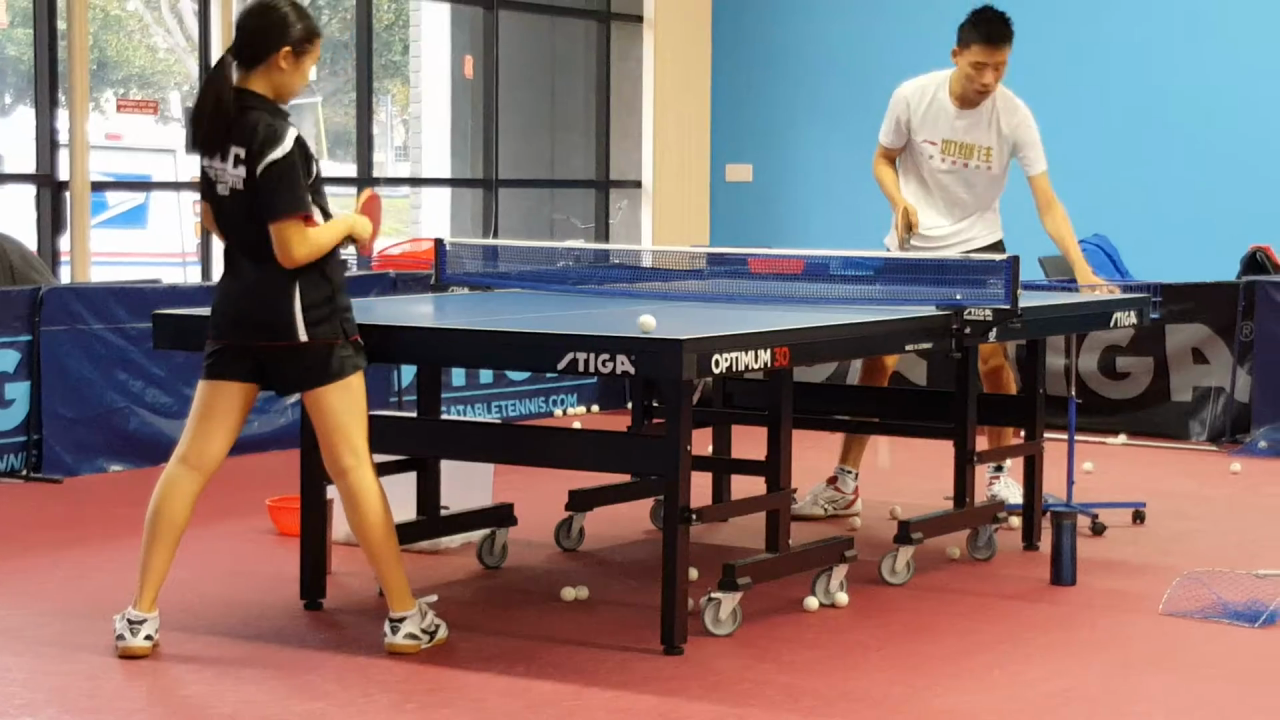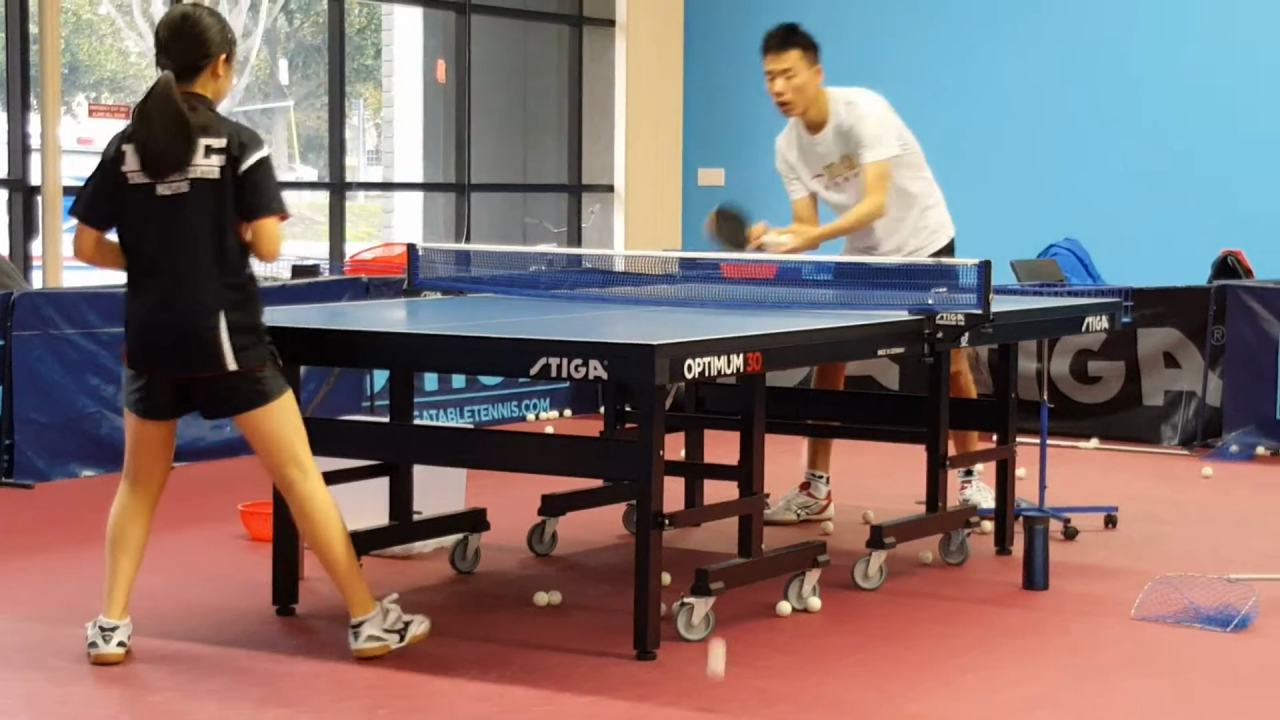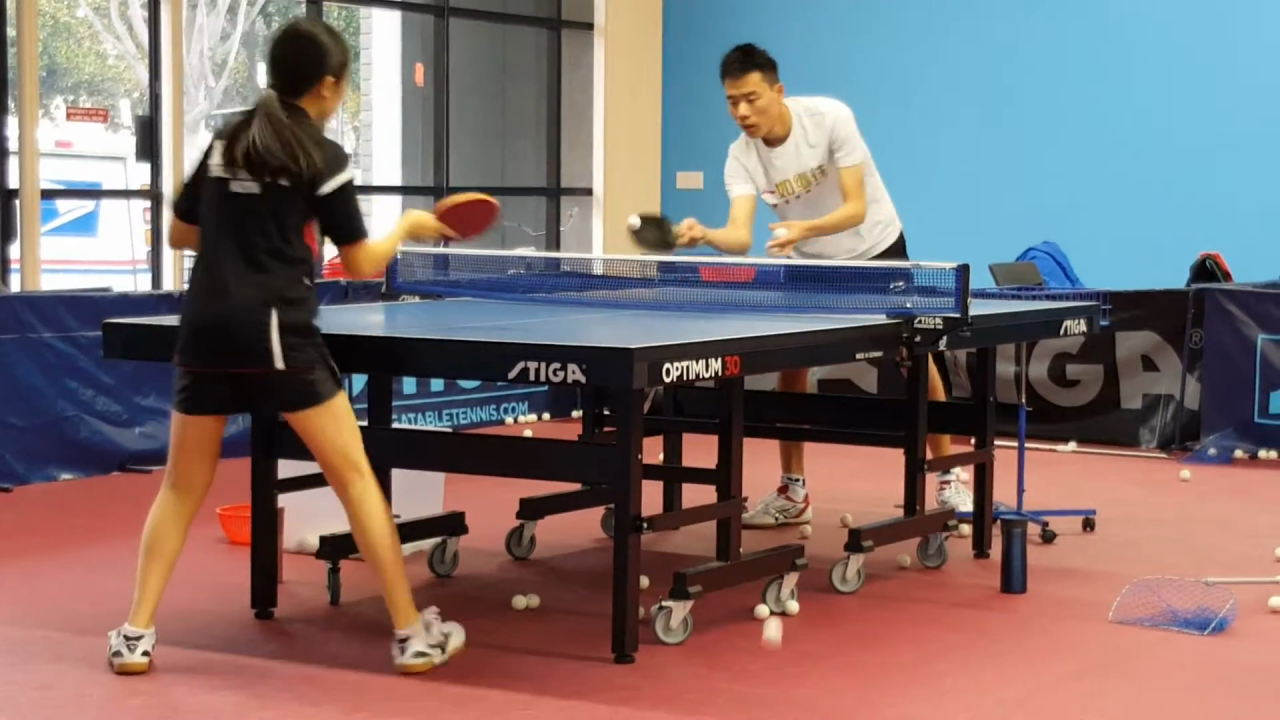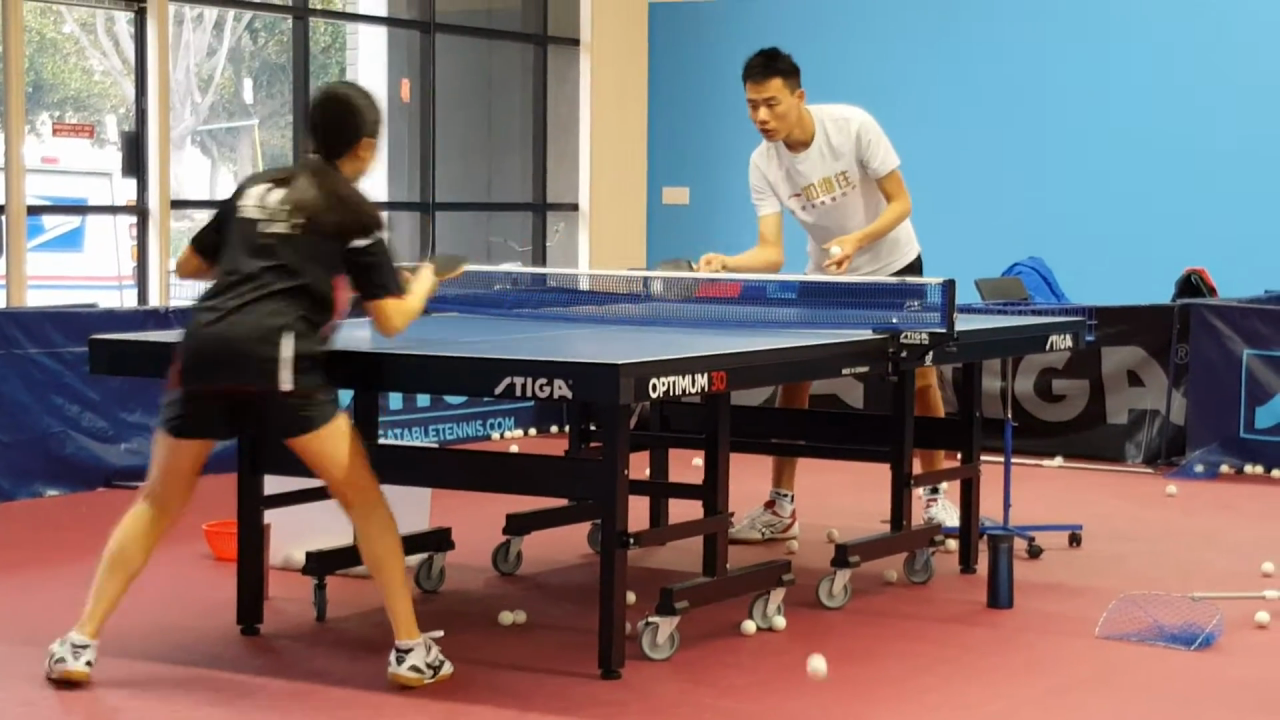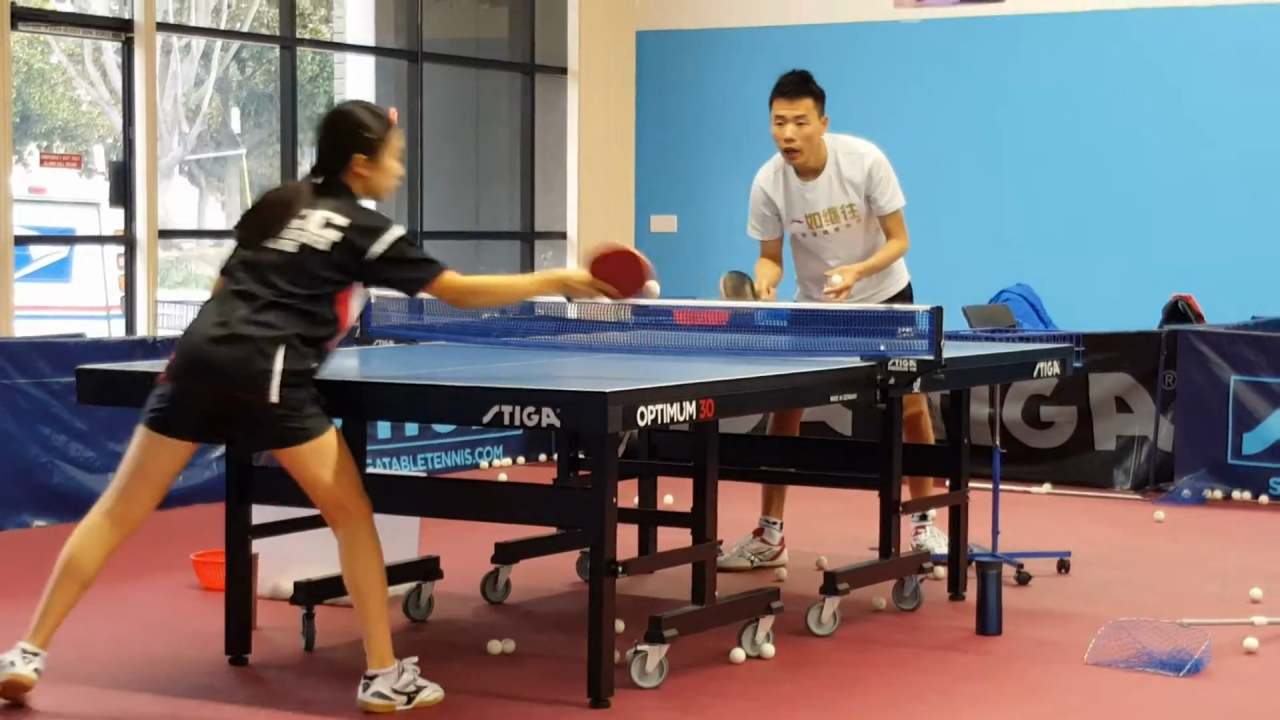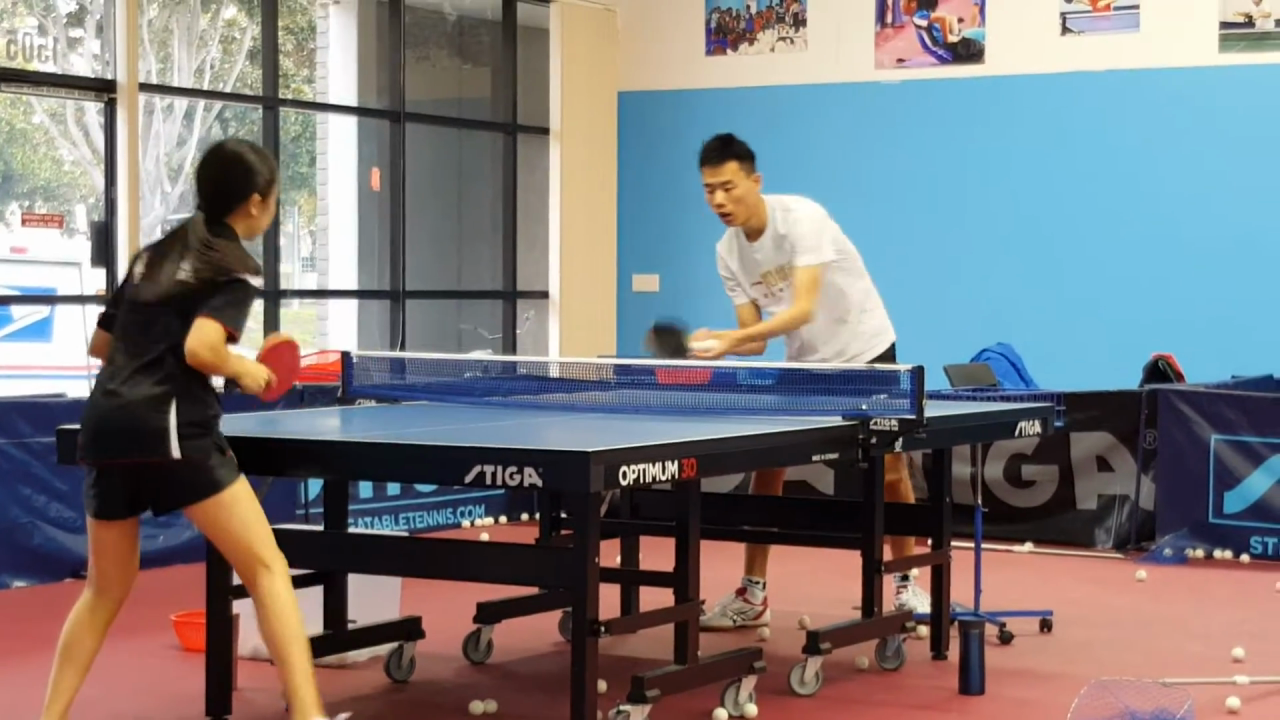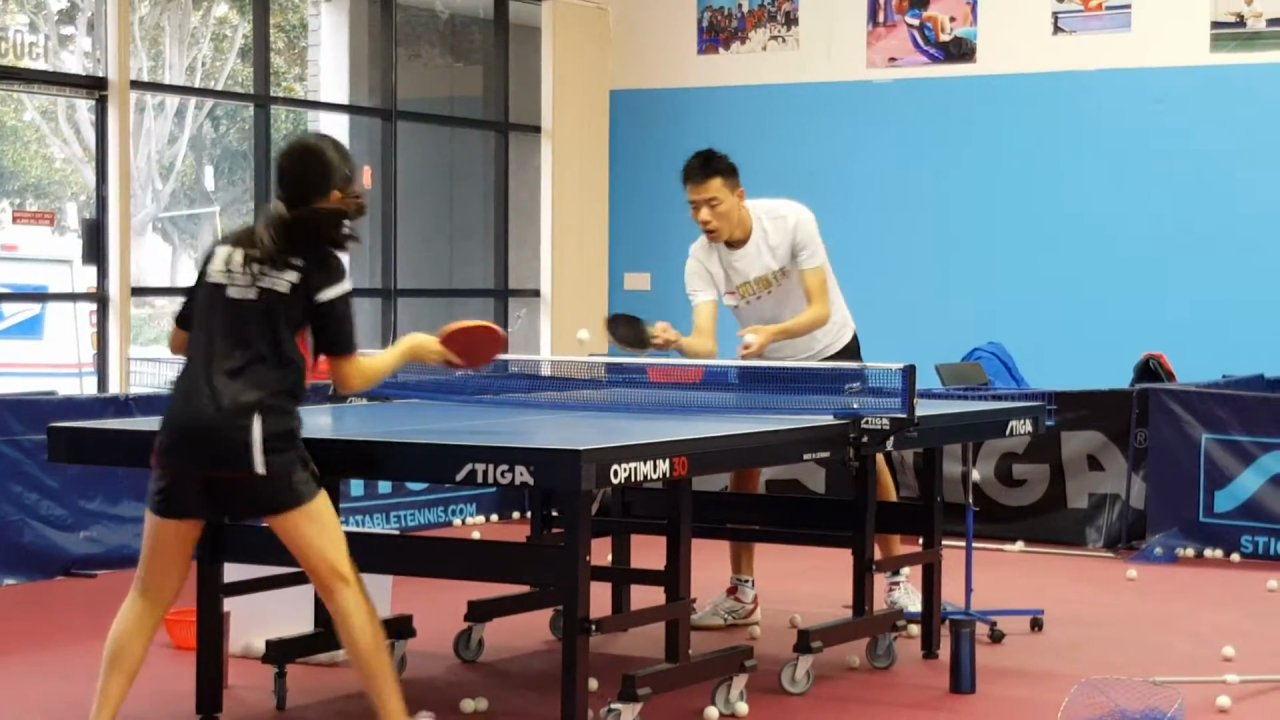
dt=0.7s
person 1, frame 1
left shoulder: (219, 123)
right shoulder: (277, 135)
right elbow: (293, 250)
right wrist: (350, 224)
left hip: (237, 311)
right hip: (305, 313)
left knee: (192, 460)
right knee: (351, 465)
left ankle: (139, 616)
right ankle: (405, 616)
person 1, frame 2
left shoulder: (125, 143)
right shoulder: (238, 143)
left elbow: (87, 246)
right elbow: (266, 248)
left hip: (151, 337)
right hip: (223, 335)
left knee: (140, 482)
right knee: (298, 474)
left ankle: (110, 625)
right ankle: (368, 616)
person 1, frame 3
left shoulder: (225, 142)
right shoulder: (322, 157)
left elbow: (180, 235)
right elbow: (360, 266)
right wrist: (407, 227)
left hip: (205, 330)
right hip: (276, 329)
left knee: (181, 486)
right knee: (353, 477)
left ankle: (136, 633)
right ankle: (411, 631)
person 1, frame 4
left shoulder: (253, 191)
right shoulder: (355, 215)
left elbow: (188, 265)
right elbow: (392, 321)
right wrist: (424, 286)
left hip: (205, 351)
right hip: (277, 361)
left knee: (158, 504)
right knee: (364, 497)
left ankle: (78, 643)
right ankle: (410, 647)
person 1, frame 5
left shoulder: (276, 206)
right shoulder: (367, 230)
right elbow: (460, 292)
right wrist: (559, 281)
left hip: (199, 357)
right hip: (269, 377)
left knee: (117, 513)
right knee: (351, 516)
right ankle: (384, 675)
person 1, frame 6
left shoulder: (150, 255)
right shoulder: (233, 265)
left elbow: (101, 345)
right elbow: (202, 350)
right wrist: (252, 370)
left hip: (107, 426)
right hip: (173, 429)
left knee: (105, 588)
right knee: (268, 570)
person 1, frame 7
left shoulder: (223, 250)
right shoulder: (323, 267)
left elbow: (180, 341)
right elbow: (349, 380)
right wrist: (409, 349)
left hip: (185, 431)
right hip: (259, 437)
left knee: (152, 590)
right knee: (340, 582)
person 2, frame 1
left shoulder: (1015, 116)
right shoulder: (912, 96)
left elbow: (1046, 203)
right elbow: (883, 159)
left wrist: (1081, 269)
right wrist: (900, 202)
left hip: (978, 245)
right hip: (911, 247)
left knee: (993, 357)
right knee: (877, 360)
left ankle: (999, 473)
right ankle: (845, 482)
person 2, frame 2
left shoulder: (866, 111)
right shoulder: (787, 147)
left elbow: (877, 202)
right elbow: (810, 231)
left wrist: (808, 235)
right wrist: (775, 239)
left hip: (924, 247)
right hip: (862, 256)
left knee: (951, 363)
right knee: (828, 361)
left ankle: (969, 477)
right ankle: (816, 487)
person 2, frame 3
left shoulder: (831, 117)
right shoulder: (742, 156)
left elbow: (856, 208)
right elbow: (741, 233)
left wrist: (802, 229)
right wrist: (704, 234)
left hip: (876, 247)
right hip: (812, 263)
right knee: (791, 363)
left ankle: (947, 476)
right ankle: (793, 490)
person 2, frame 4
left shoulder: (854, 125)
right shoulder: (763, 164)
left elbow: (901, 203)
right elbow: (771, 255)
left wrist: (858, 240)
right wrist: (726, 262)
left hip: (895, 267)
right hip: (827, 278)
left knee: (921, 379)
right knee: (793, 378)
left ankle: (934, 495)
right ankle: (781, 506)
person 2, frame 5
left shoulder: (866, 159)
right shoulder: (767, 183)
left elbow: (899, 240)
right elbow: (772, 257)
left wrist: (857, 271)
right wrist: (764, 283)
left hip: (884, 294)
right hip: (814, 305)
left knee: (911, 405)
right knee: (785, 406)
left ankle: (924, 522)
right ankle: (770, 534)
person 2, frame 6
left shoulder: (802, 217)
right shoulder: (728, 252)
left elbow: (803, 309)
right elbow: (757, 339)
left wrist: (731, 337)
right wrist: (719, 345)
left hip: (866, 354)
right hip: (805, 365)
left knee: (889, 471)
right knee: (765, 465)
left ankle: (904, 583)
right ankle: (751, 593)
person 2, frame 7
left shoulder: (792, 219)
right shoulder: (702, 259)
left elbow: (821, 310)
right elbow: (705, 342)
left wrist: (771, 332)
right wrist: (675, 339)
left hip: (830, 350)
right hip: (768, 366)
left knee: (867, 459)
right knee: (742, 466)
left ankle: (896, 579)
right ankle: (742, 592)
